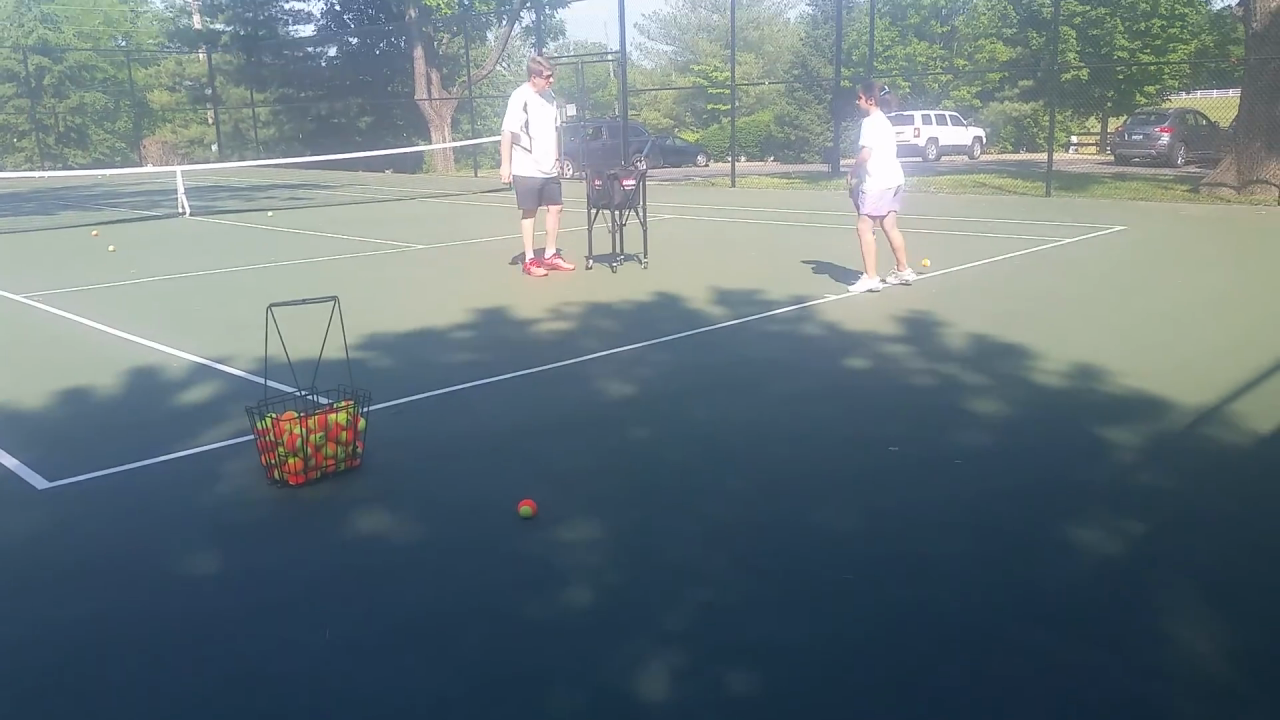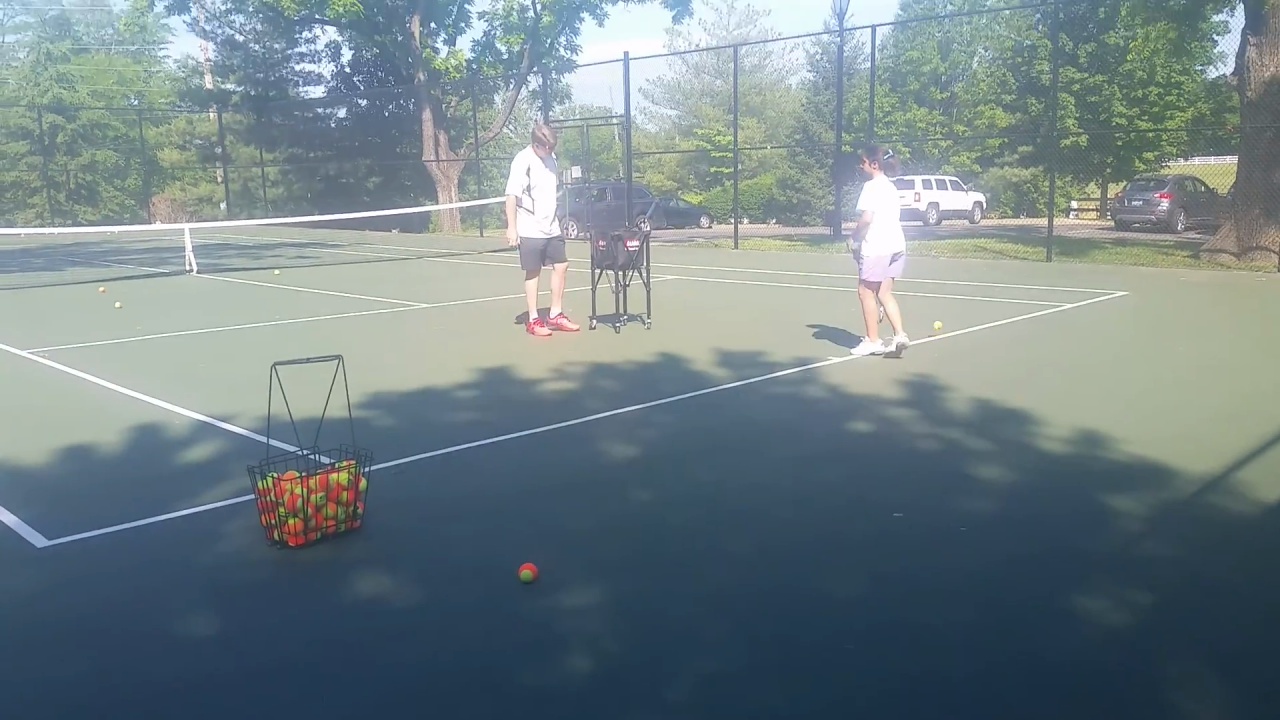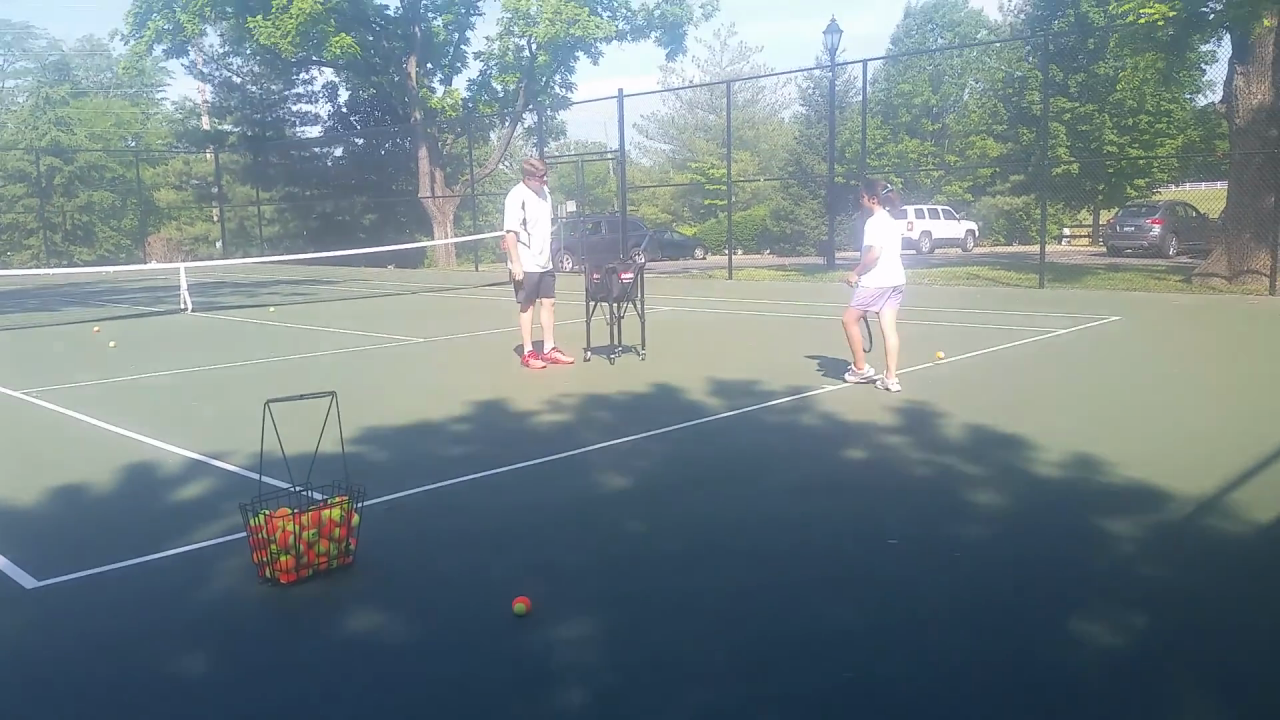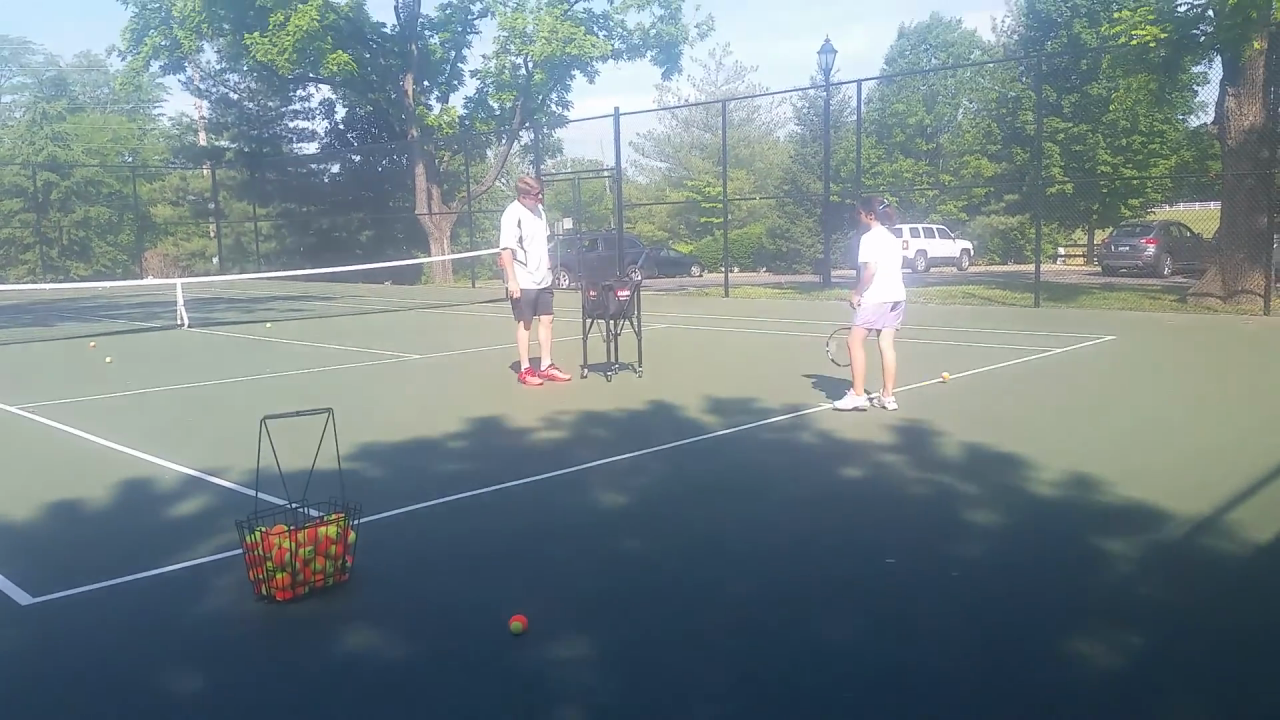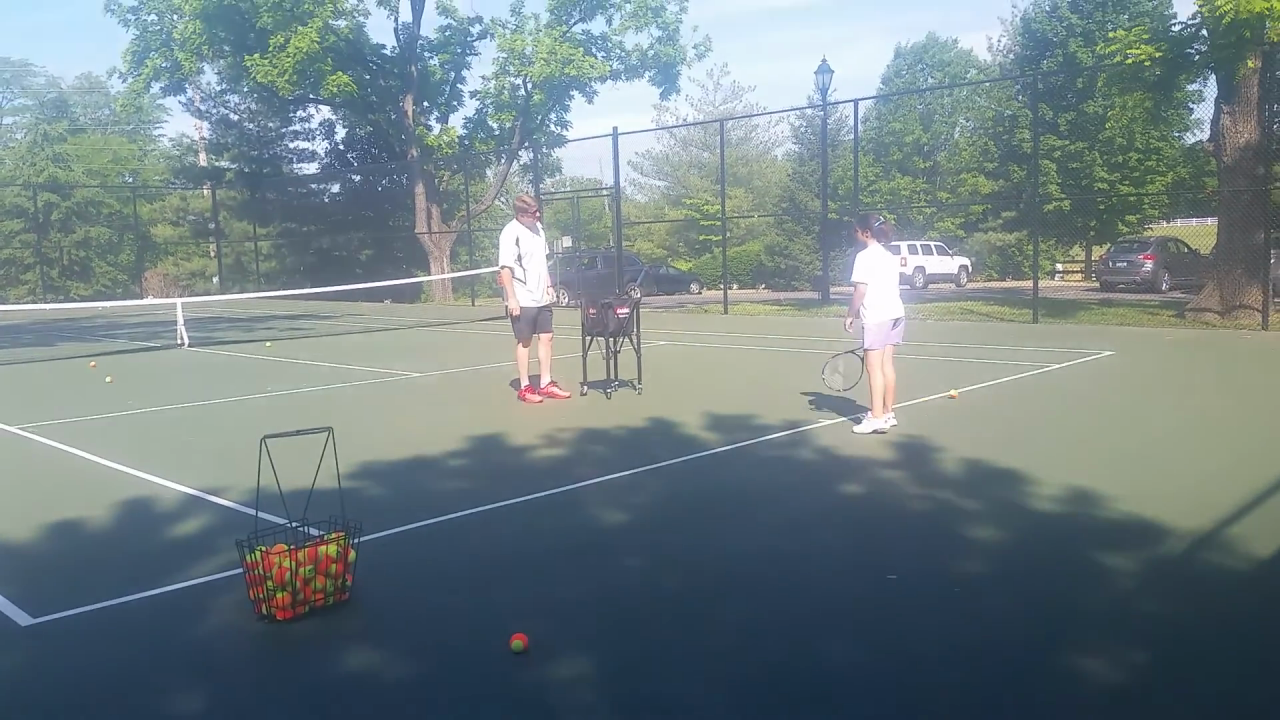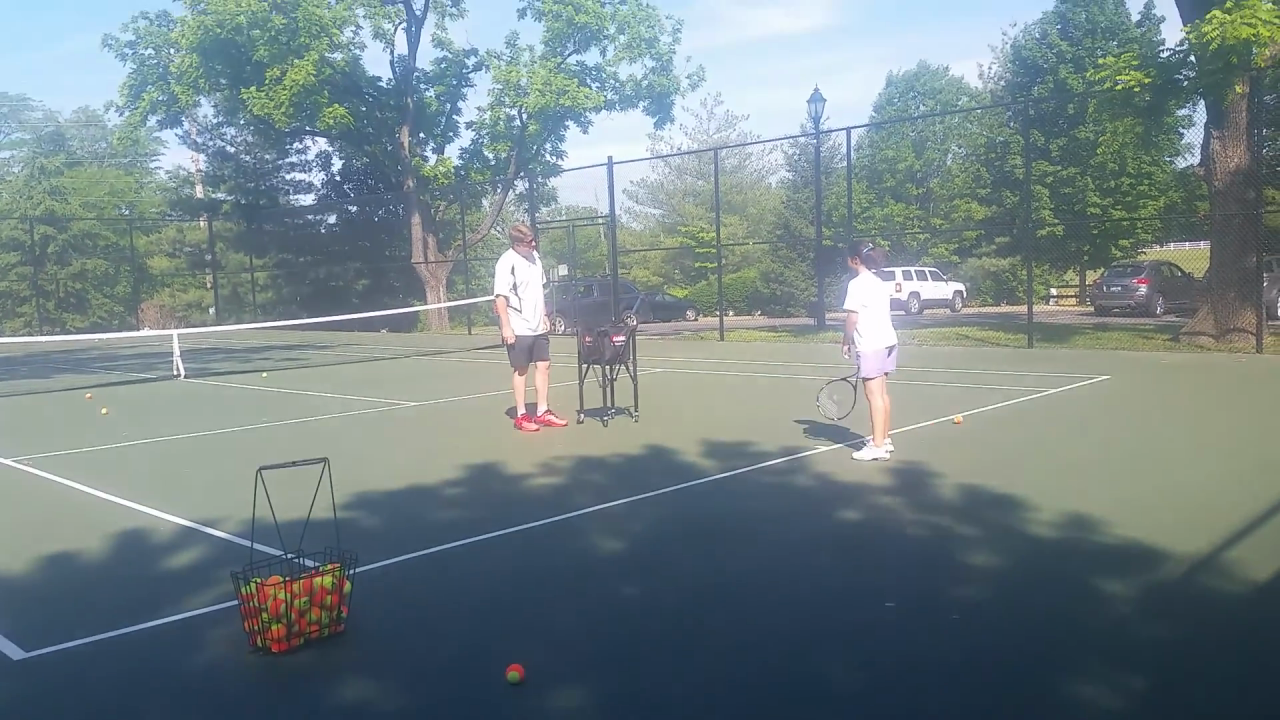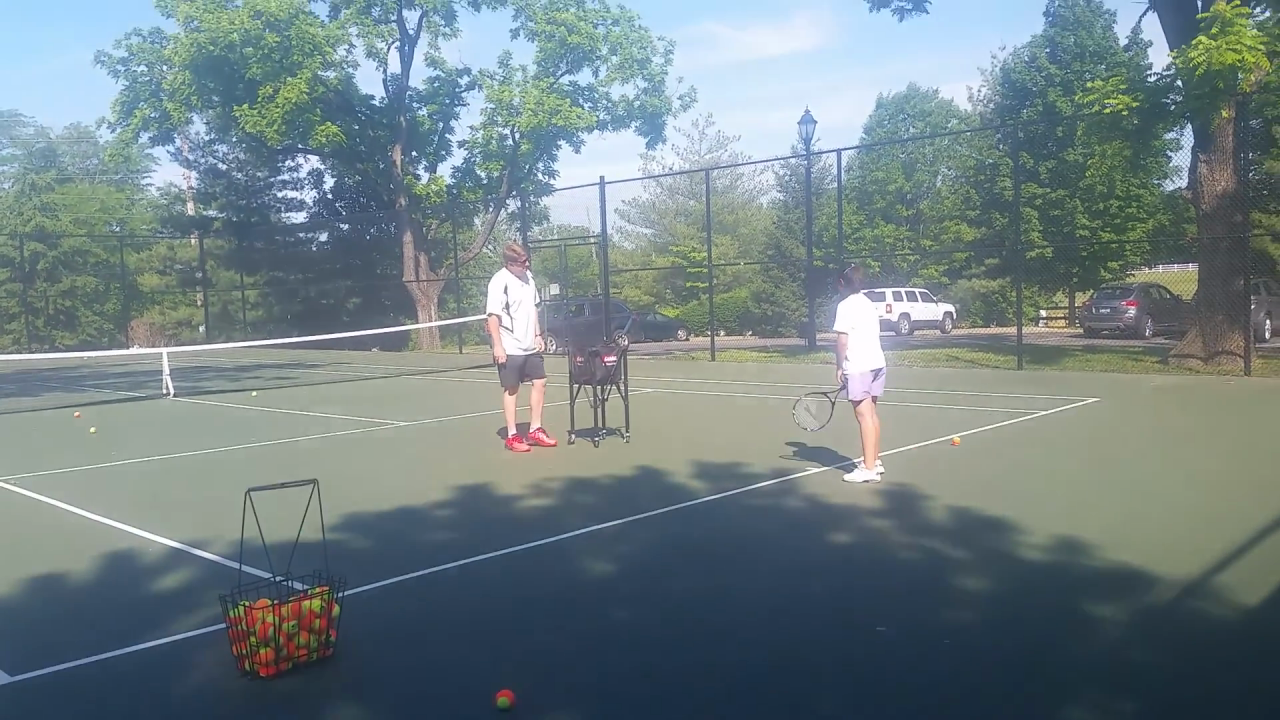
dt=0.2s
person 1, frame 1
left shoulder: (870, 122)
right shoulder: (884, 122)
left elbow: (865, 154)
left wrist: (853, 174)
right wrist: (861, 177)
left hip: (879, 182)
right hip: (894, 180)
left knee: (864, 227)
right knee: (890, 226)
left ankle: (871, 277)
right ankle: (903, 270)
person 1, frame 2
left shoulder: (871, 186)
right shoulder: (890, 187)
left elbow: (866, 218)
left wrist: (853, 238)
right wrist: (861, 239)
left hip: (877, 247)
right hip: (896, 246)
left knee: (867, 293)
right knee: (884, 294)
left ankle: (873, 341)
right ankle: (899, 336)
person 1, frame 3
left shoulder: (874, 222)
right shoulder: (892, 222)
left elbow: (874, 253)
left wrist: (855, 272)
right wrist: (861, 272)
left hip: (875, 281)
right hip: (896, 279)
left knee: (850, 320)
right knee: (889, 329)
left ankle: (861, 368)
right ankle: (891, 378)
person 1, frame 4
left shoulder: (869, 238)
right shoulder: (893, 239)
left elbow: (870, 270)
left wrist: (857, 293)
left hip: (876, 298)
right hip: (896, 296)
left knee: (855, 342)
right knee: (887, 346)
left ankle: (857, 395)
right ankle: (887, 396)
person 1, frame 5
left shoulder: (864, 256)
right shoulder: (890, 256)
left elbow: (860, 291)
right elbow: (895, 287)
left wrist: (850, 315)
left hip: (876, 316)
right hip: (895, 313)
left knee: (873, 367)
right knee: (886, 364)
left ankle: (877, 418)
right ankle: (888, 413)
person 1, frame 6
left shoulder: (856, 283)
right shoulder: (879, 283)
left elbow: (852, 319)
left wrist: (846, 343)
left hip: (870, 344)
right hip: (888, 340)
left knee: (873, 394)
right knee: (881, 392)
left ankle: (878, 446)
right ankle: (884, 439)
person 1, frame 7
left shoulder: (845, 305)
right shoulder: (869, 304)
left elbow: (843, 341)
right elbow: (871, 336)
left wrist: (840, 367)
left hip: (858, 366)
right hip: (877, 363)
left knee: (864, 416)
right knee: (871, 413)
left ankle: (869, 468)
right ankle: (874, 461)
person 2, frame 1
left shoulder: (549, 95)
right shoulder: (520, 98)
right elbow: (508, 132)
left wrist: (556, 158)
right wrist: (506, 164)
left hip: (549, 168)
right hip: (527, 169)
left knee: (555, 208)
right knee: (530, 212)
left ankle: (550, 255)
right ankle: (530, 260)
person 2, frame 2
left shoulder: (551, 158)
right shoulder: (523, 161)
right elbow: (511, 196)
right wrist: (511, 227)
left hip: (551, 227)
right hip: (529, 230)
left knee: (561, 267)
right knee: (533, 273)
left ankle: (555, 315)
right ankle: (533, 320)
person 2, frame 3
left shoulder: (544, 191)
right shoulder: (517, 196)
right elbow: (510, 232)
right wrist: (515, 262)
left hip: (544, 262)
right hip: (526, 264)
left knee: (548, 302)
right knee: (527, 306)
left ankle: (549, 350)
right ankle: (528, 353)
person 2, frame 4
left shoulder: (538, 209)
right shoulder: (512, 215)
right elbow: (506, 249)
left wrist: (547, 268)
right wrist: (512, 280)
left hip: (542, 279)
right hip: (523, 282)
left knee: (547, 320)
right knee: (525, 323)
left ankle: (546, 367)
right ankle: (525, 370)
person 2, frame 5
left shoulder: (537, 227)
right shoulder: (511, 233)
right elbow: (505, 268)
left wrist: (549, 286)
right wrist: (511, 298)
left hip: (541, 297)
right hip: (523, 300)
left knee: (546, 337)
right knee: (525, 341)
left ankle: (546, 384)
right ankle: (525, 387)
person 2, frame 6
left shoulder: (534, 257)
right shoulder: (506, 263)
right elbow: (500, 296)
left wrist: (544, 315)
right wrist: (506, 326)
left hip: (538, 326)
right hip: (518, 328)
left knee: (543, 366)
right knee: (521, 370)
left ankle: (543, 413)
right ankle: (521, 416)
person 2, frame 7
left shoulder: (528, 276)
right shoulder: (499, 282)
right elbow: (492, 315)
left wrist: (538, 334)
right wrist: (497, 345)
left hip: (530, 346)
right hip: (510, 348)
left knee: (539, 382)
right knee: (511, 389)
left ankle: (535, 430)
right ankle: (512, 436)
